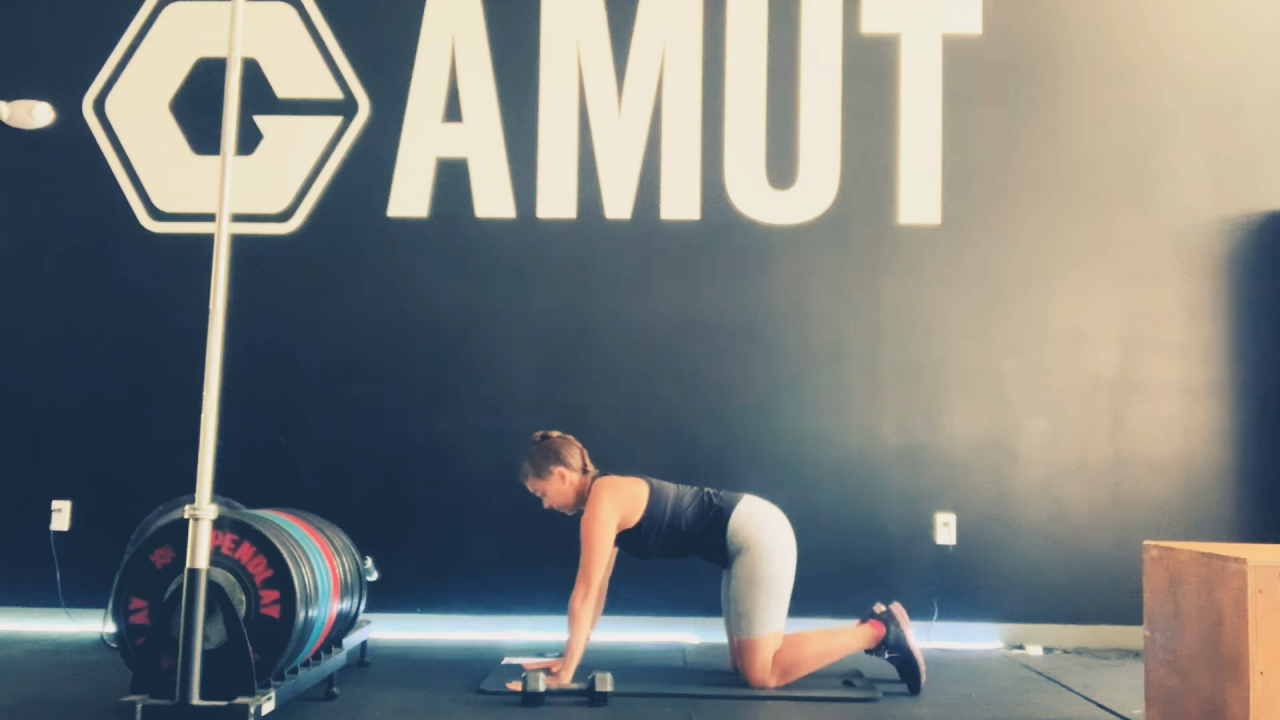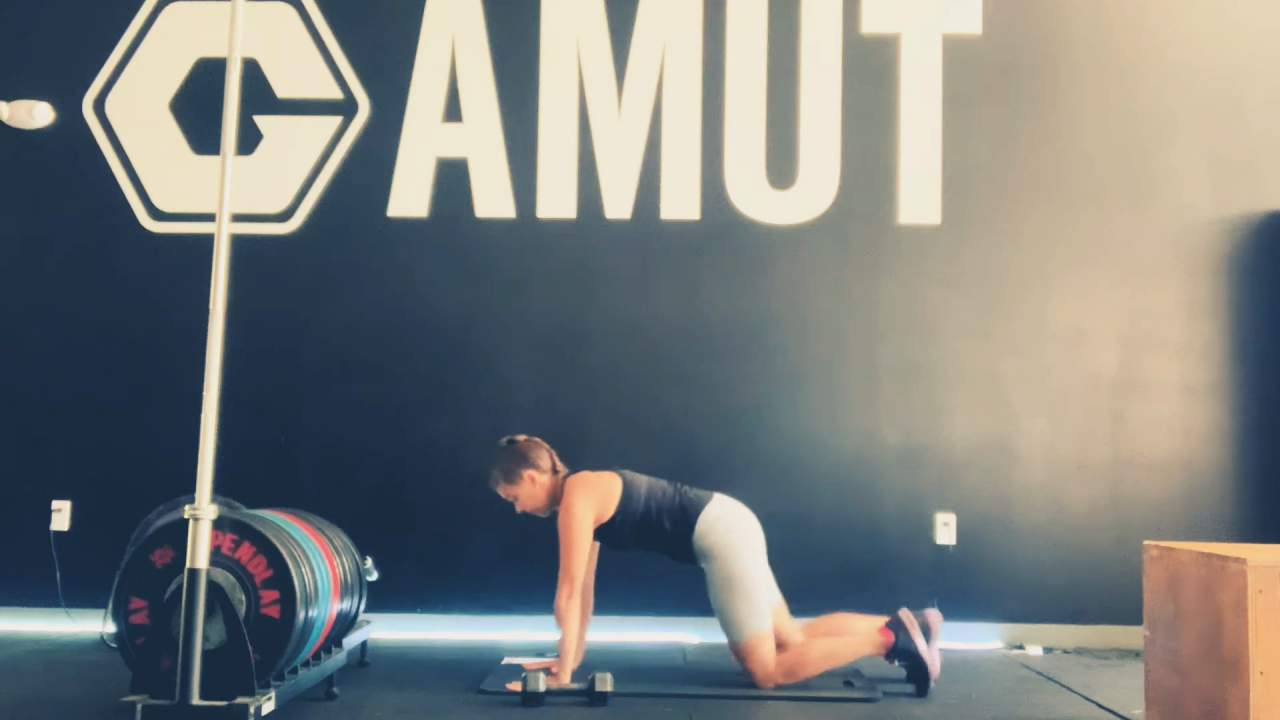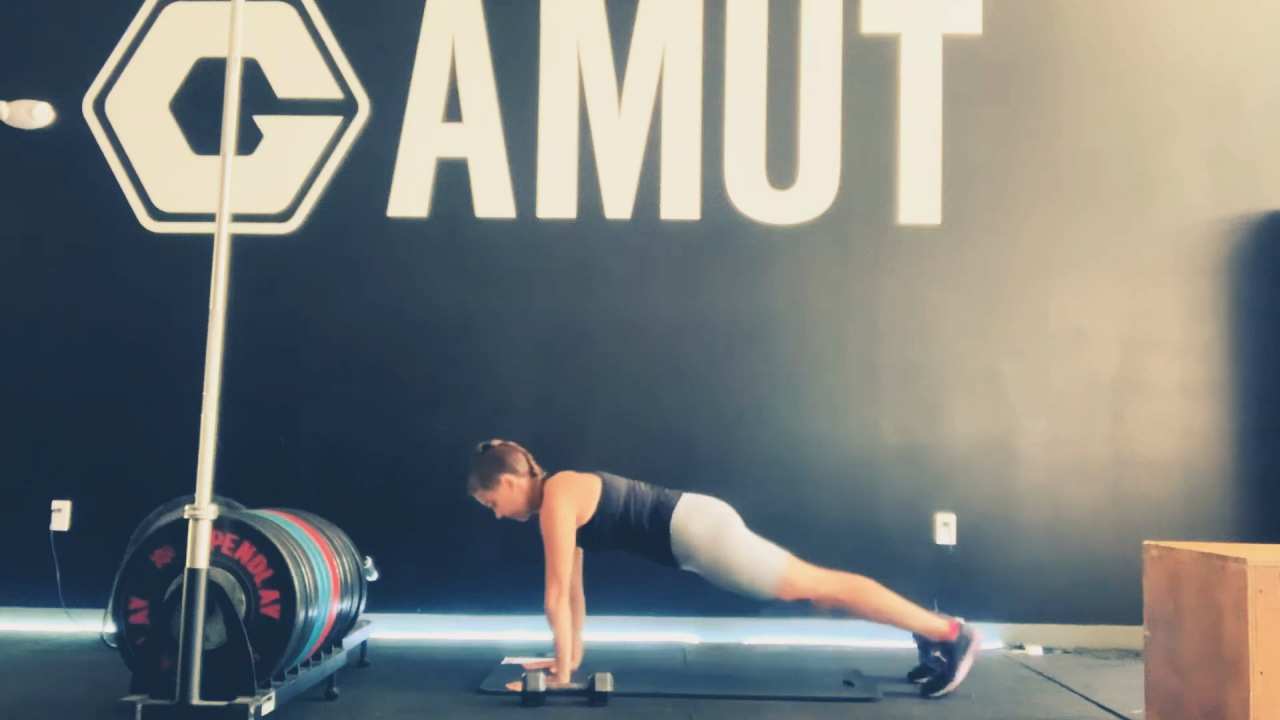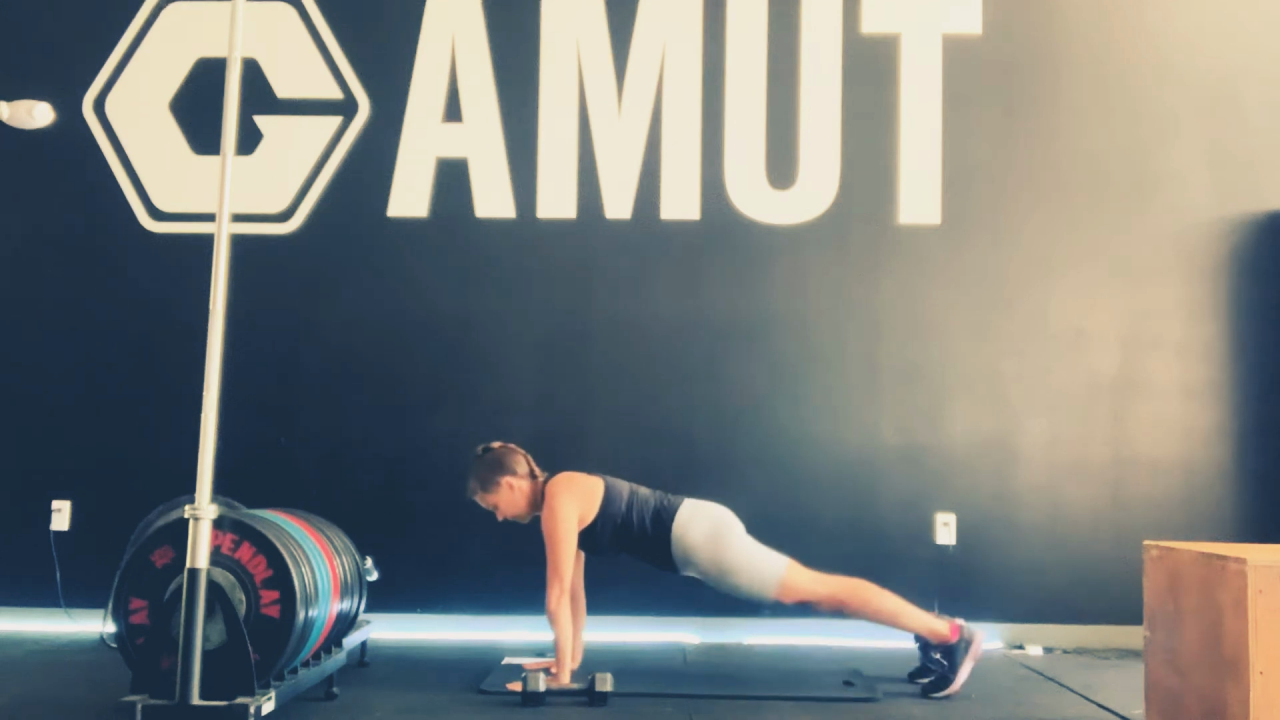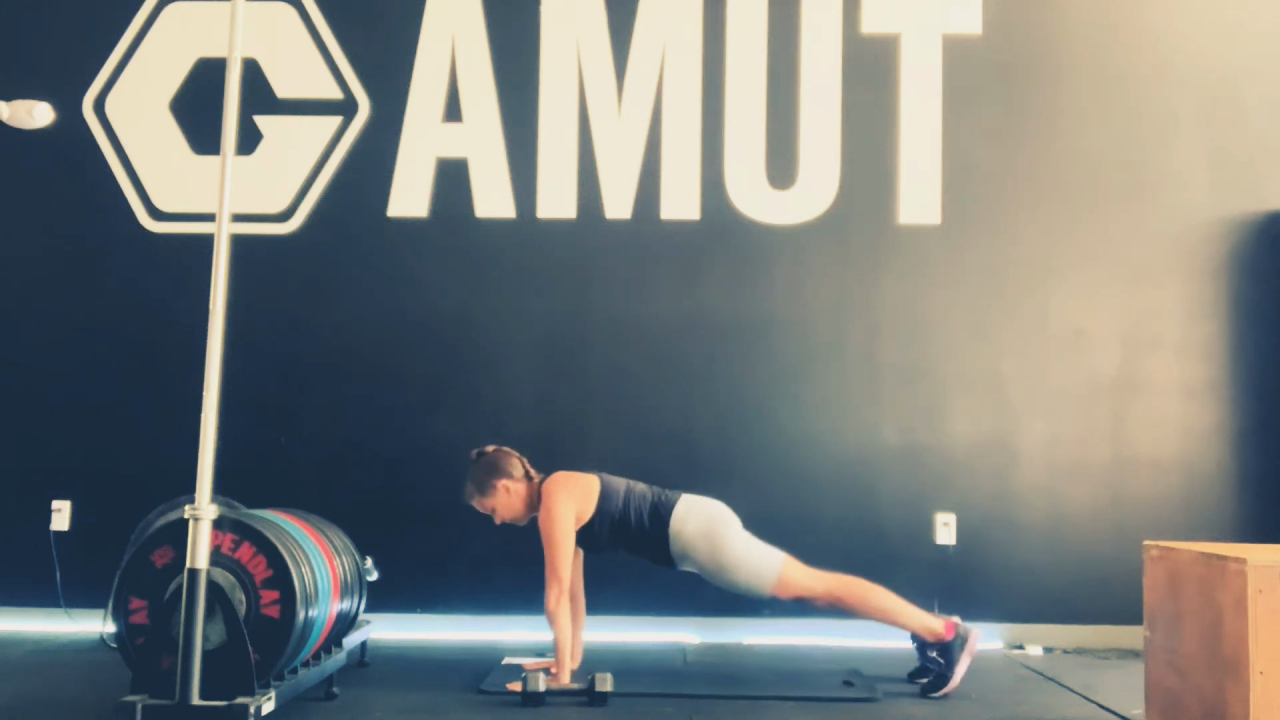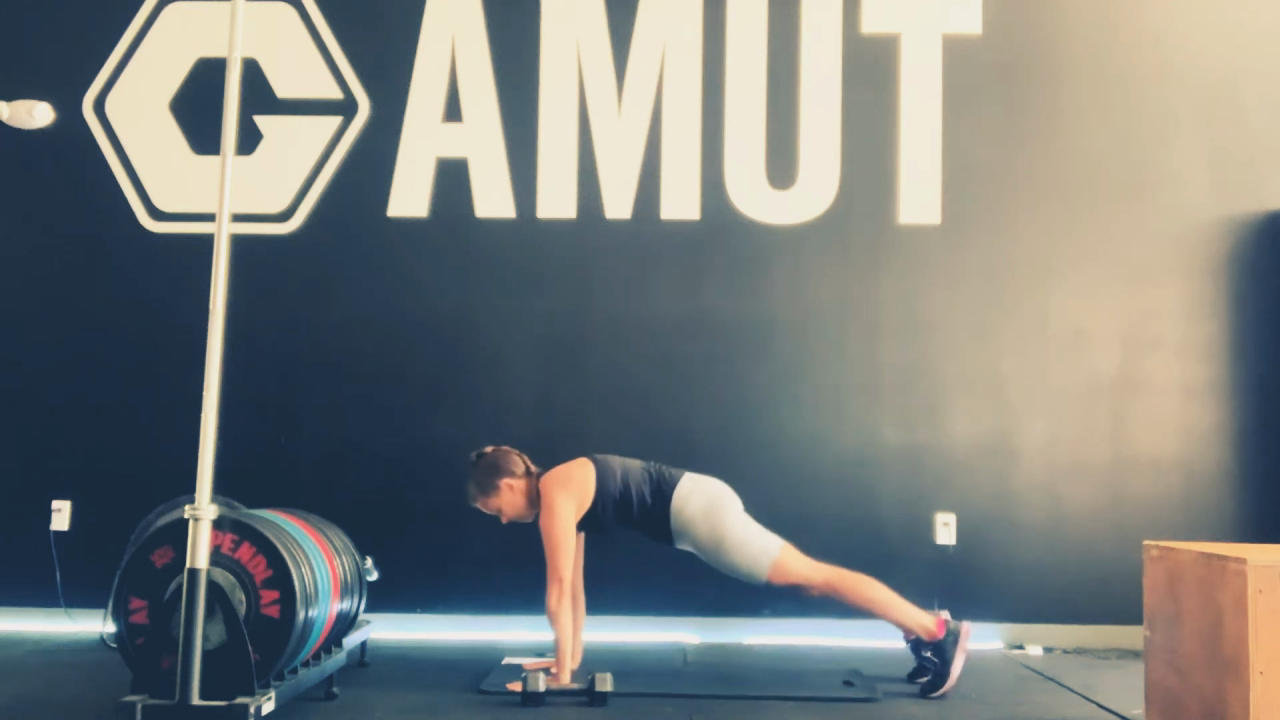
dt=0.3s
person 1, frame 1
left shoulder: (603, 499)
right shoulder: (605, 500)
left elbow: (585, 593)
right elbow: (596, 589)
left wrist: (566, 671)
right wrist: (569, 657)
left hip: (758, 534)
right hip: (747, 535)
left knee: (762, 675)
right knee: (743, 664)
left ankle: (880, 631)
right ankle: (873, 628)
person 1, frame 2
left shoulder: (575, 496)
right shoulder: (585, 495)
left elbow: (568, 593)
right elbow: (583, 586)
left wrist: (564, 671)
right wrist: (573, 654)
left hip: (720, 534)
right hip: (723, 529)
left knee: (767, 673)
right knee: (791, 638)
left ankle: (890, 638)
right ankle: (907, 625)
person 1, frame 3
left shoulder: (556, 497)
right shoulder: (562, 499)
left elbow: (556, 592)
right elbow: (573, 585)
left wrist: (562, 670)
right wrist: (572, 653)
left hip: (697, 530)
right hip: (695, 527)
left knee: (820, 589)
right knee: (816, 586)
left ankle: (950, 633)
right ankle: (933, 633)
person 1, frame 4
left shoulder: (558, 498)
right shoulder: (564, 498)
left elbow: (558, 593)
right elbow: (573, 588)
left wrist: (562, 672)
right wrist: (572, 655)
left hip: (697, 538)
right hip: (693, 535)
left knee: (820, 591)
right knee: (816, 592)
left ankle: (949, 636)
right ankle: (936, 635)
person 1, frame 5
left shoulder: (554, 498)
right shoulder: (562, 500)
left elbow: (557, 592)
right elbow: (572, 586)
left wrist: (563, 670)
right wrist: (573, 654)
left hip: (697, 531)
right hip: (690, 530)
left knee: (817, 586)
right knee: (810, 589)
left ankle: (944, 633)
right ankle: (930, 634)
person 1, frame 6
left shoulder: (553, 493)
right shoulder: (564, 493)
left elbow: (559, 588)
right elbow: (573, 583)
left wrist: (563, 671)
right wrist: (573, 653)
left hip: (696, 509)
right hip: (692, 508)
left knee: (812, 576)
right knee: (807, 579)
left ankle: (936, 630)
right ankle: (922, 633)
